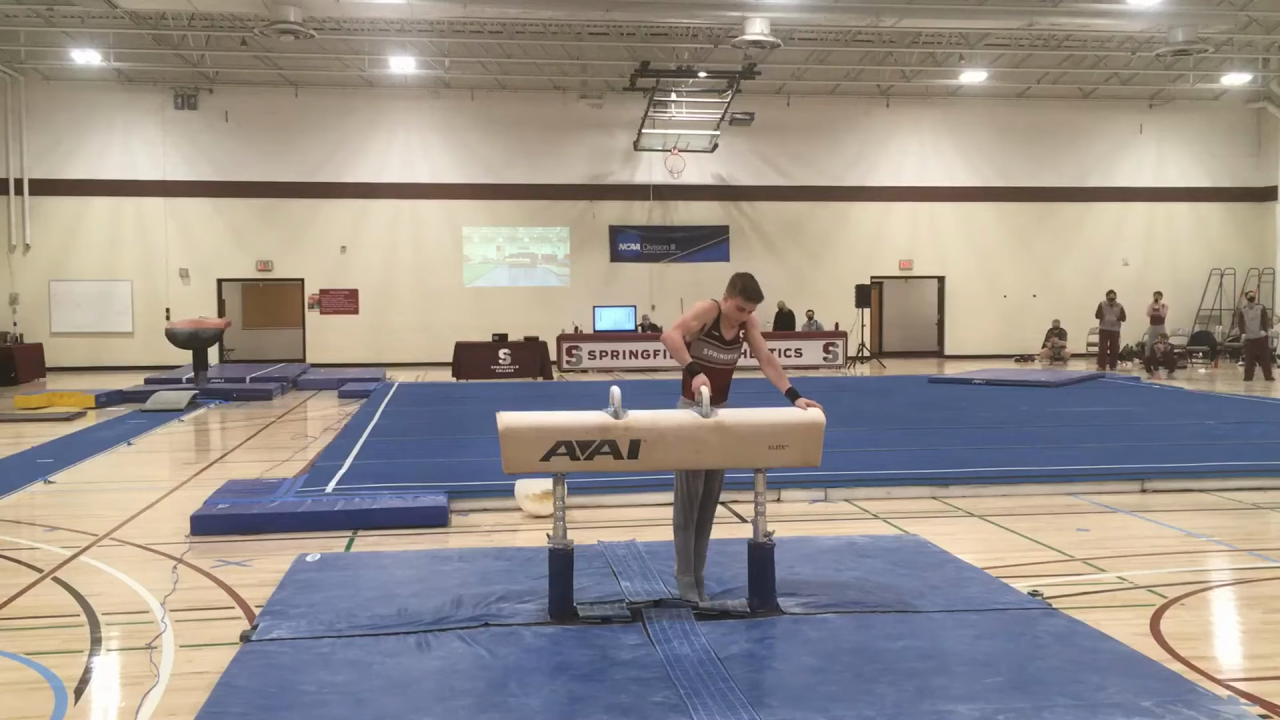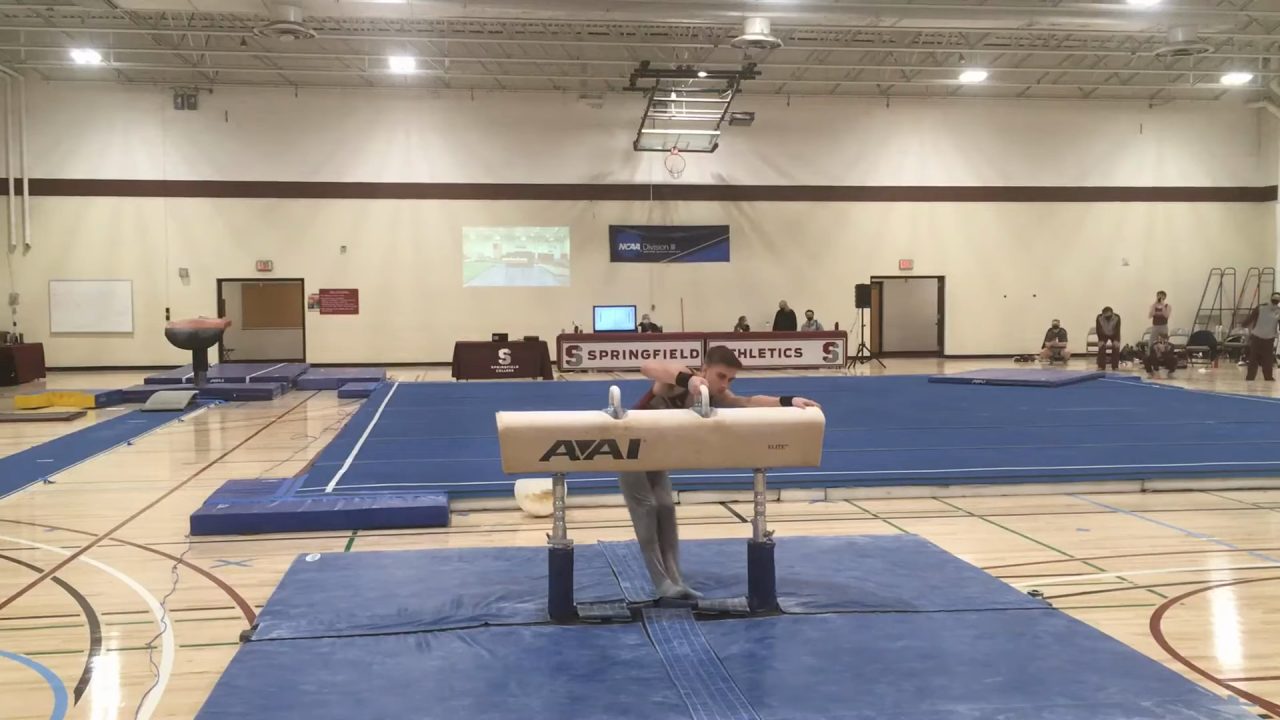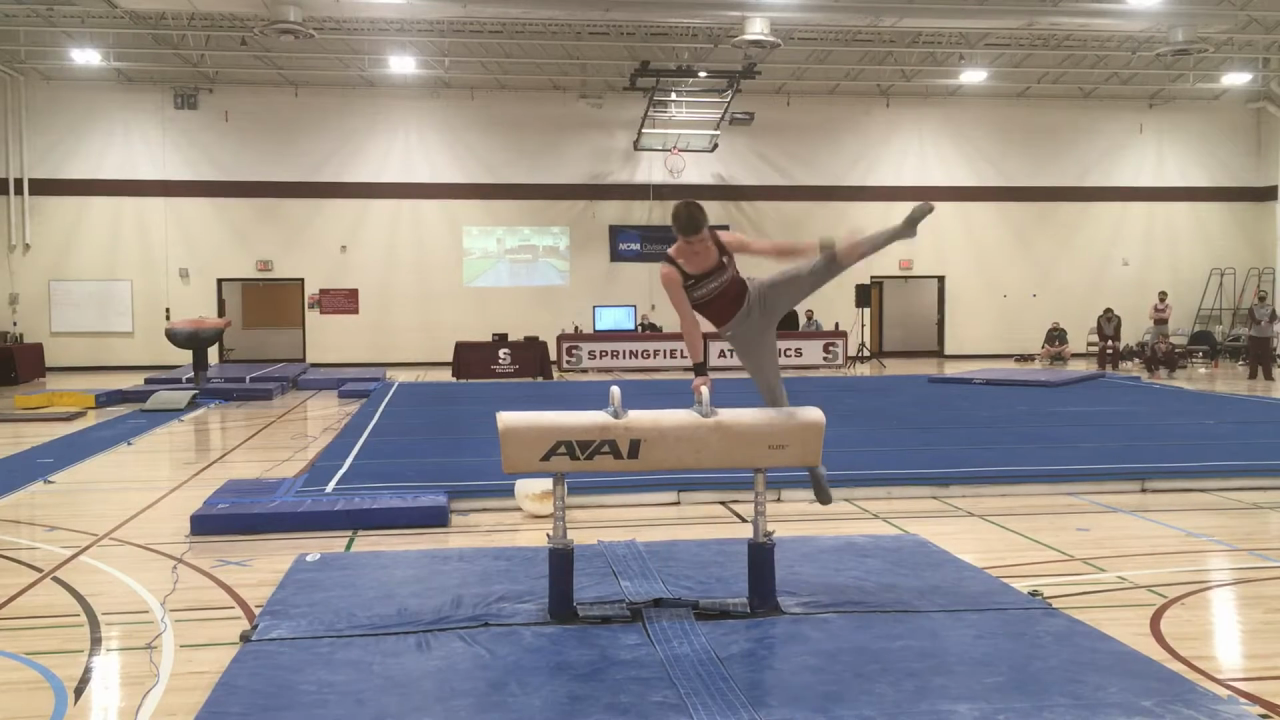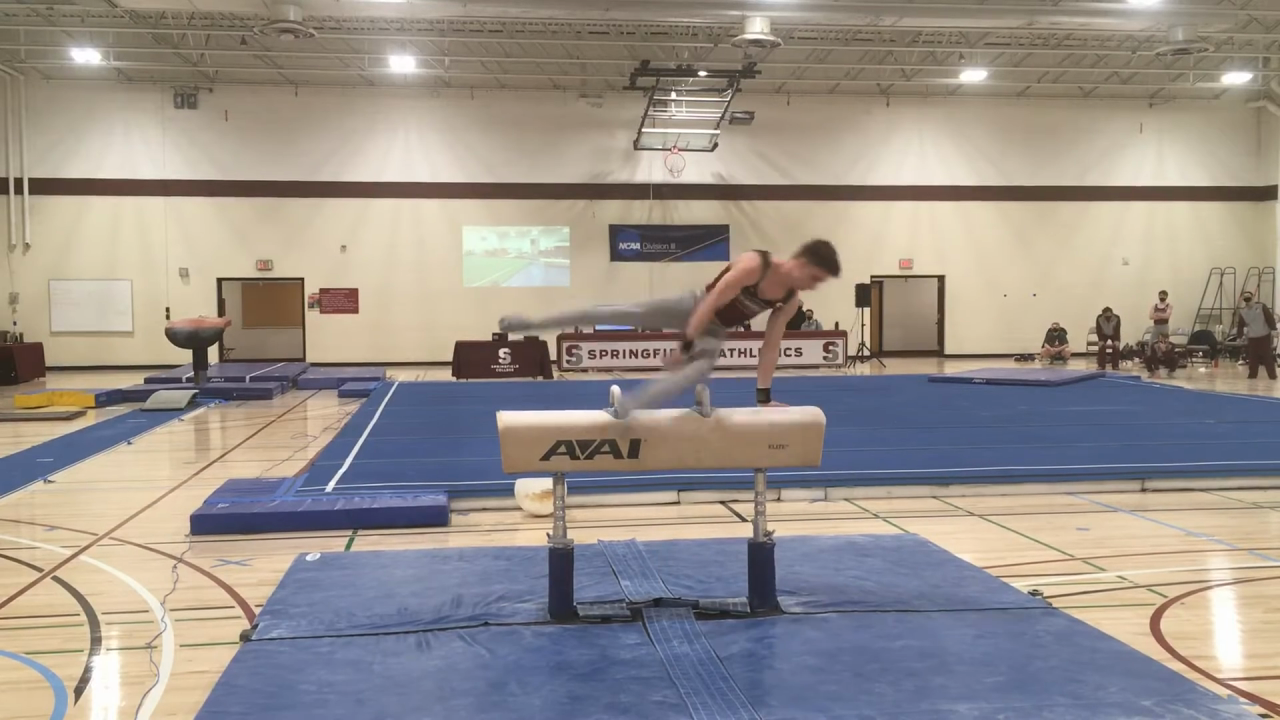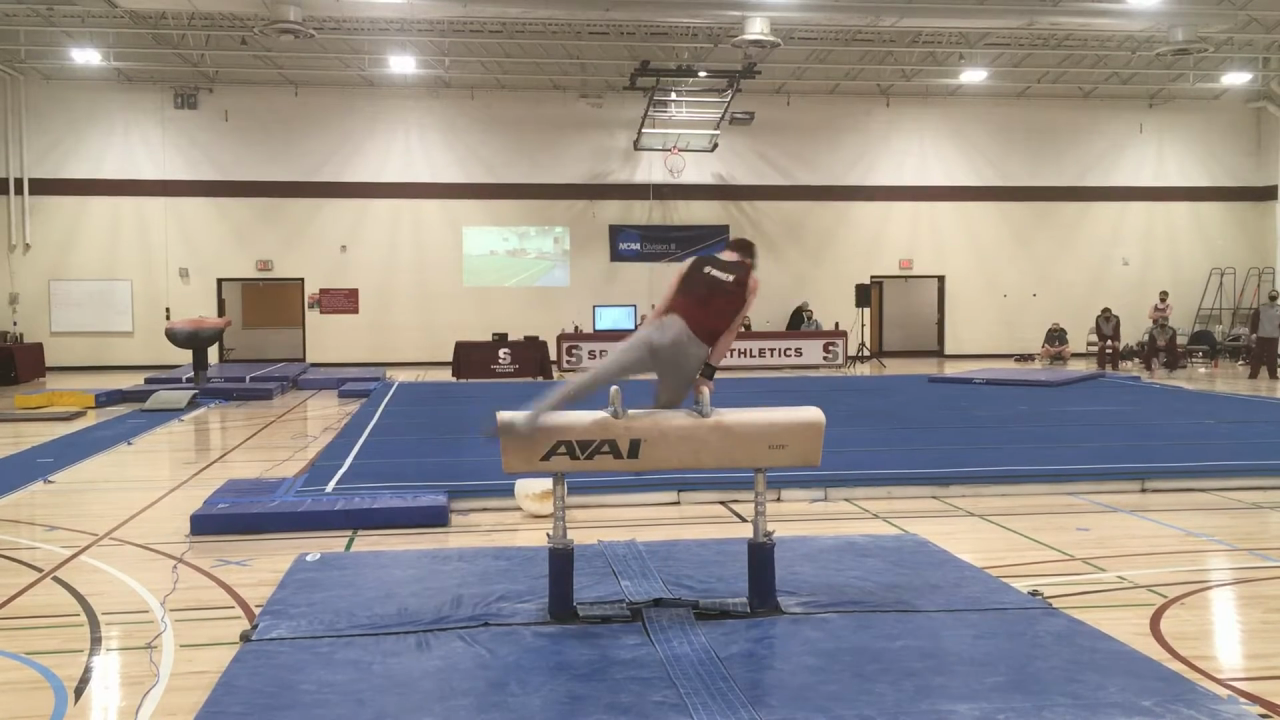
dt=0.7s
person 1, frame 1
left shoulder: (748, 323)
right shoulder: (707, 310)
left elbow: (767, 361)
right elbow: (669, 335)
left wrist: (793, 395)
right wrist: (693, 371)
left hip: (720, 411)
right hip: (692, 410)
left knee: (710, 498)
right knee: (689, 496)
left ankle: (697, 576)
right ankle: (685, 577)
person 1, frame 2
left shoulder: (715, 394)
right shoulder: (682, 375)
left elbow: (749, 401)
right elbow: (648, 367)
left wrist: (788, 401)
right wrist: (687, 380)
left knee: (665, 507)
right knee: (645, 507)
left ankle: (673, 581)
right ankle: (663, 583)
person 1, frame 3
left shoulder: (721, 240)
right shoulder: (670, 270)
left elbow: (769, 248)
right elbow: (688, 323)
left wrist: (823, 246)
right wrist: (699, 371)
left hip: (760, 299)
right hip: (742, 329)
left knee: (827, 266)
right knee: (775, 401)
left ankle: (902, 230)
right ankle: (812, 466)
person 1, frame 4
left shoulder: (790, 302)
right shoulder: (754, 264)
left elbow: (770, 347)
right elbow: (711, 299)
left wrist: (764, 396)
right wrist: (686, 346)
left hip: (713, 332)
right hip: (694, 307)
left knee: (697, 371)
right knee: (617, 313)
left ankle: (627, 408)
right ankle: (525, 323)
person 1, frame 5
left shoulder: (695, 264)
right shoulder: (750, 281)
right elbow: (729, 333)
left wrist: (640, 336)
right wrist: (708, 373)
left hip: (660, 330)
right hip: (688, 353)
left knee: (596, 376)
right knee: (665, 411)
left ankle: (532, 414)
